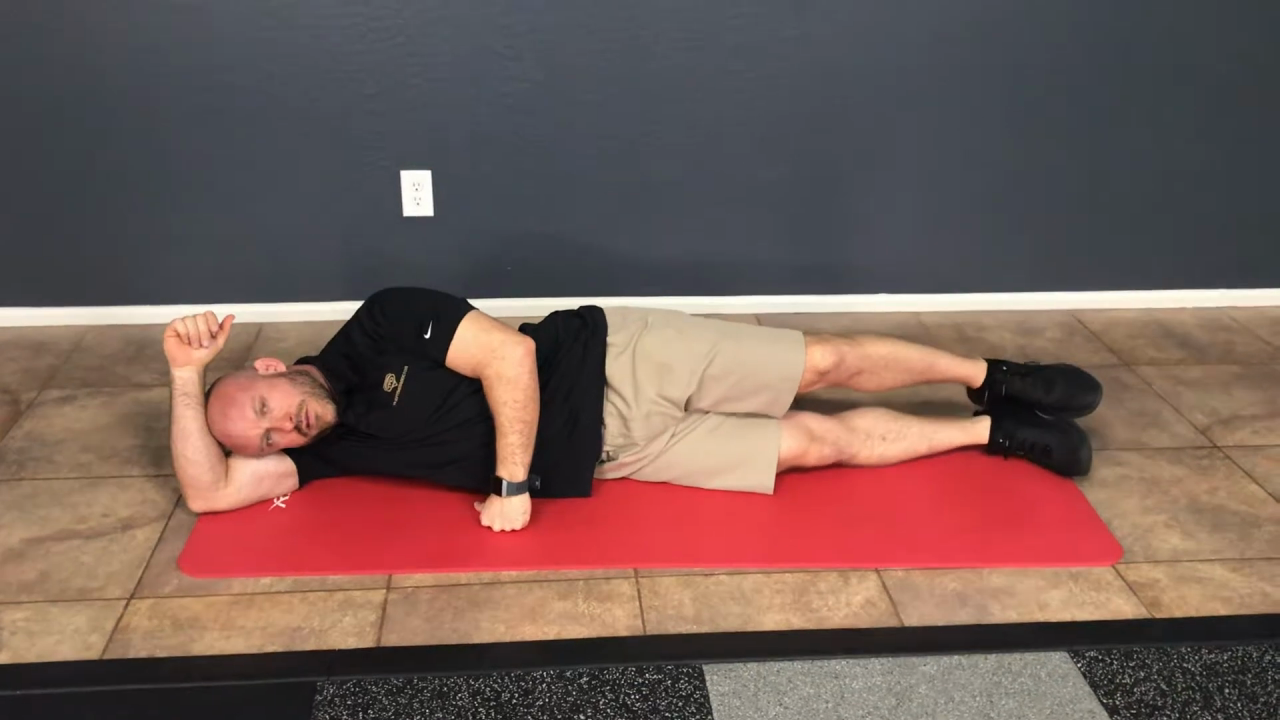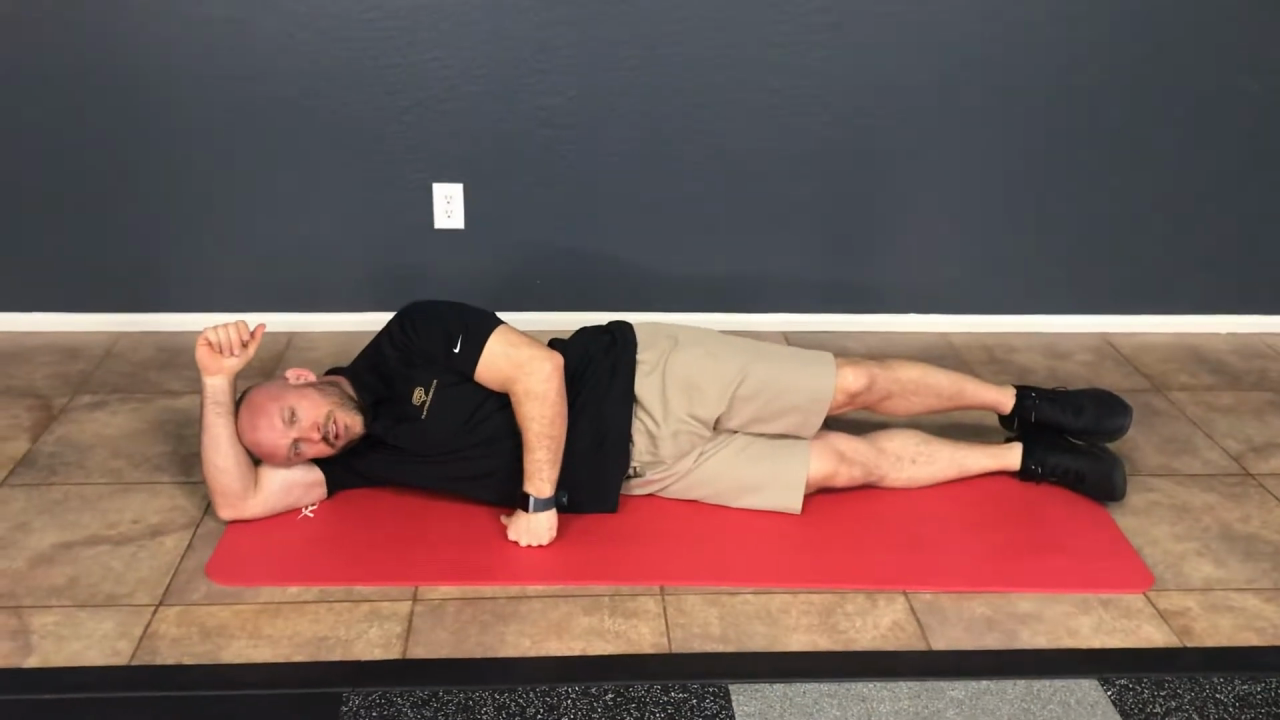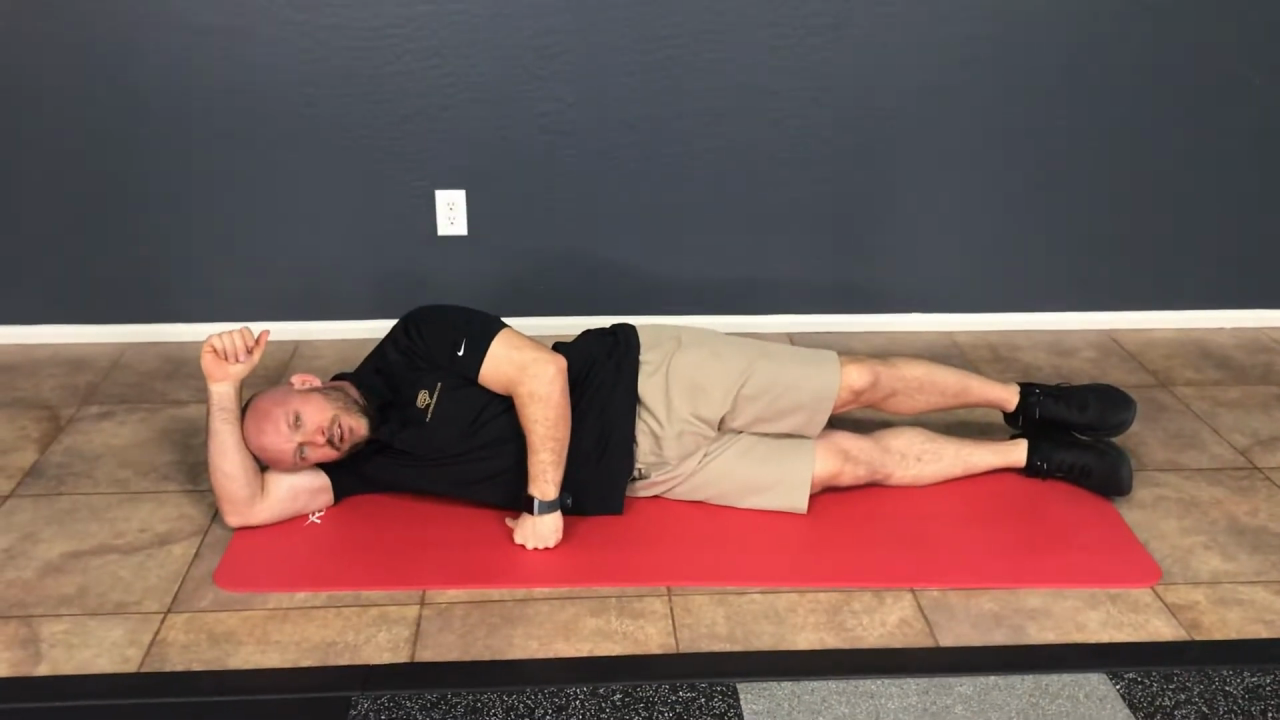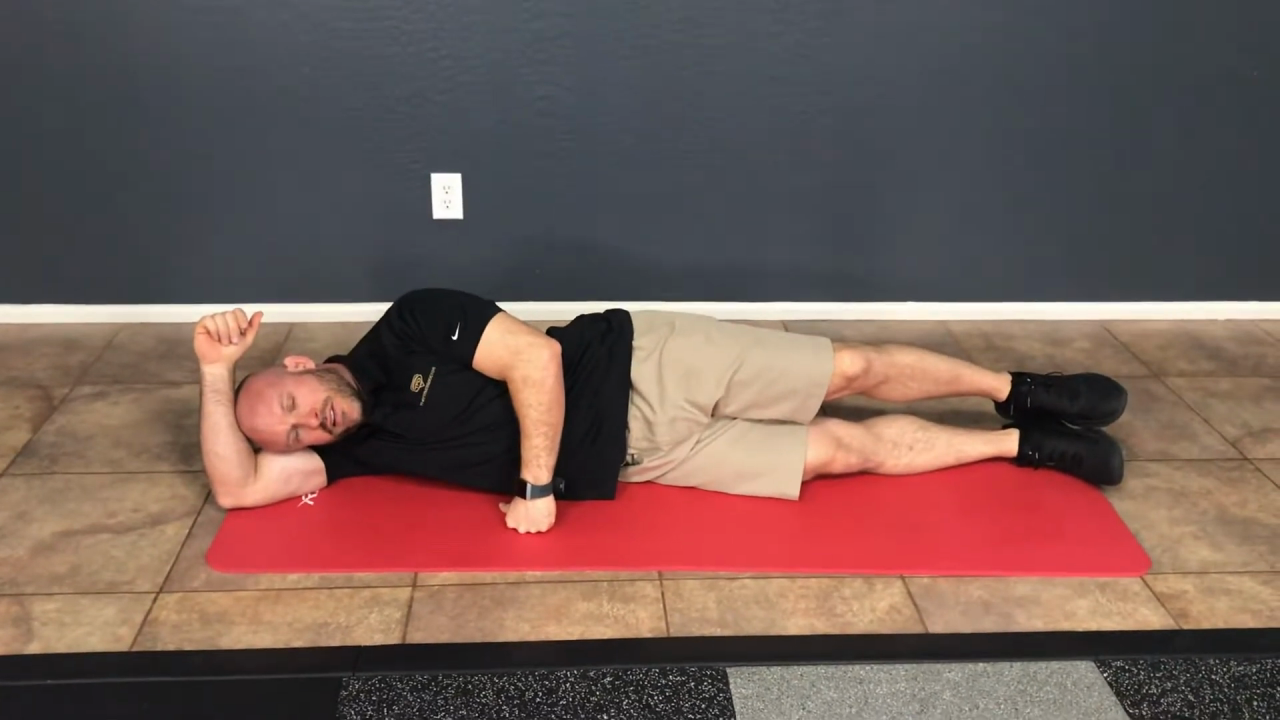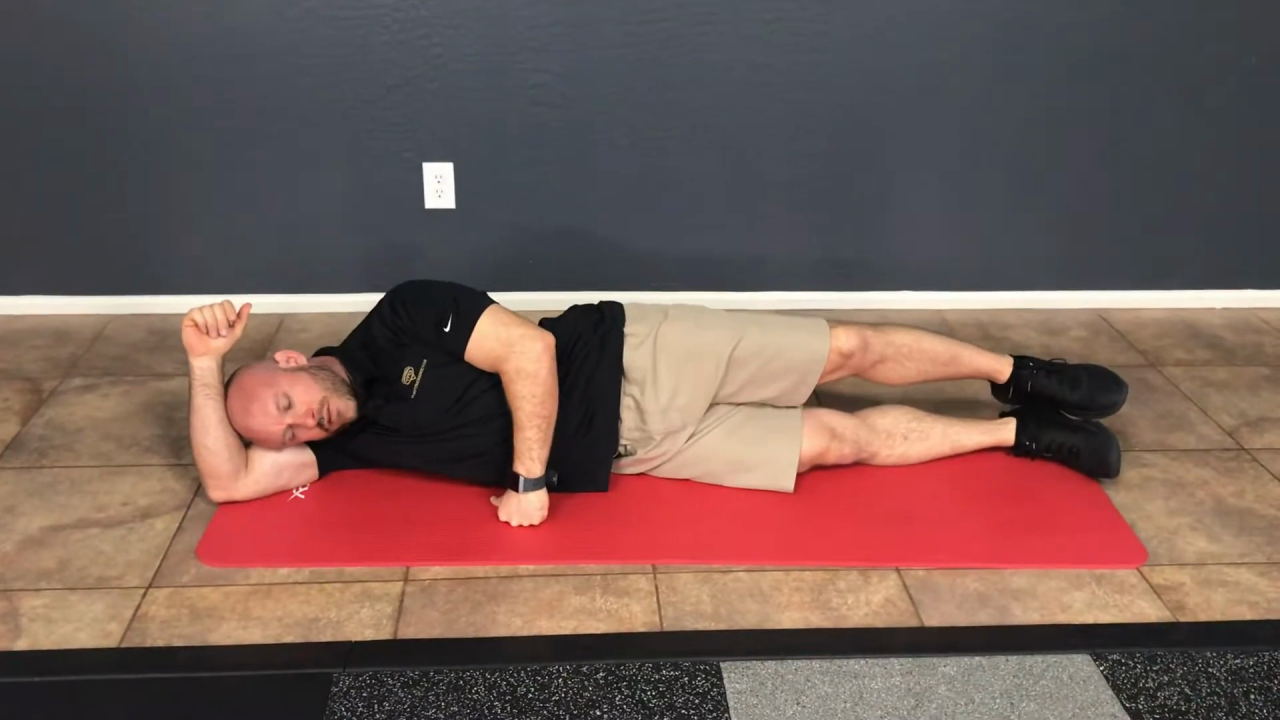
dt=1s
person 1, frame 1
left shoulder: (382, 324)
right shoulder: (331, 446)
left elbow: (508, 354)
right elbow: (207, 490)
left wrist: (511, 486)
right wrist: (185, 378)
left hip: (615, 361)
right hip: (604, 454)
left knee: (827, 361)
right knee: (814, 442)
left ankle: (993, 380)
right ankle: (994, 430)
person 1, frame 2
left shoulder: (412, 335)
right shoulder: (355, 459)
left elbow: (538, 369)
right elbow: (237, 499)
left wrist: (538, 500)
right wrist: (216, 386)
left hip: (645, 377)
right hip: (632, 471)
left knee: (855, 386)
right knee: (844, 465)
left ankle: (1025, 407)
right ankle: (1027, 459)
person 1, frame 3
left shoulder: (417, 340)
right shoulder: (363, 463)
left elbow: (541, 372)
right elbow: (245, 505)
left wrist: (542, 502)
right wrist: (221, 393)
left hip: (648, 378)
right hip: (638, 471)
left knee: (860, 381)
right knee: (849, 462)
left ankle: (1028, 404)
right ankle: (1032, 455)
person 1, frame 4
left shoulder: (411, 324)
right shoulder: (356, 446)
left elbow: (536, 356)
right elbow: (237, 486)
left wrist: (535, 486)
right wrist: (214, 374)
left hip: (640, 365)
right hip: (628, 458)
left knee: (854, 369)
right knee: (842, 451)
left ankle: (1021, 393)
right ankle: (1024, 444)
person 1, frame 5
left shoulder: (402, 317)
right shoulder: (347, 441)
left elbow: (529, 349)
right elbow: (229, 482)
left wrist: (528, 479)
right wrist: (204, 368)
left hip: (634, 356)
right hip: (625, 445)
left knee: (851, 347)
right knee: (838, 441)
left ankle: (1017, 376)
right ankle: (1020, 432)
